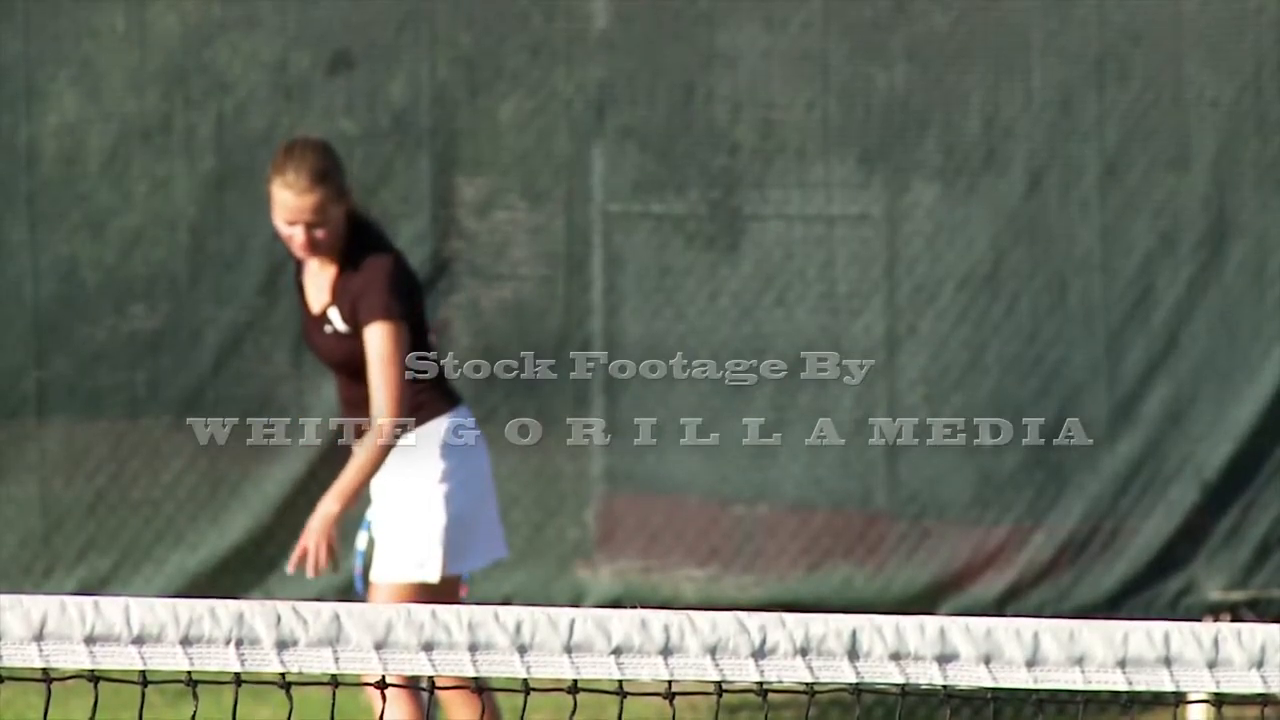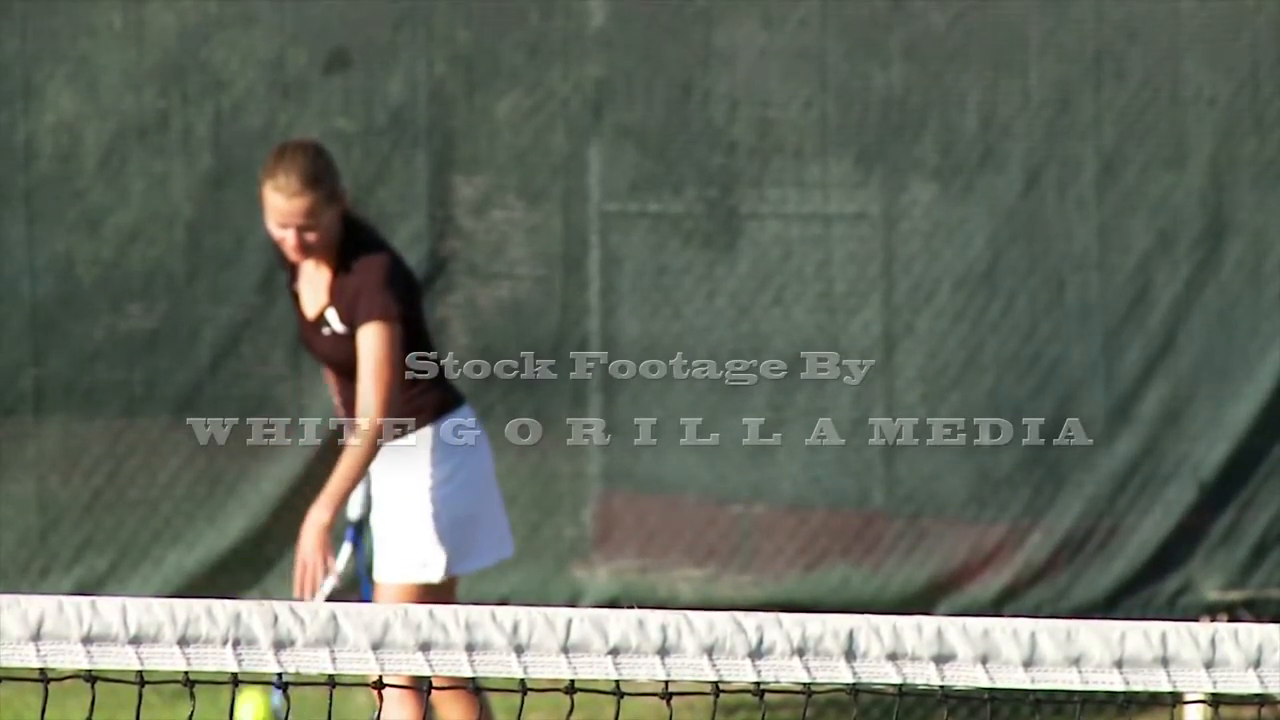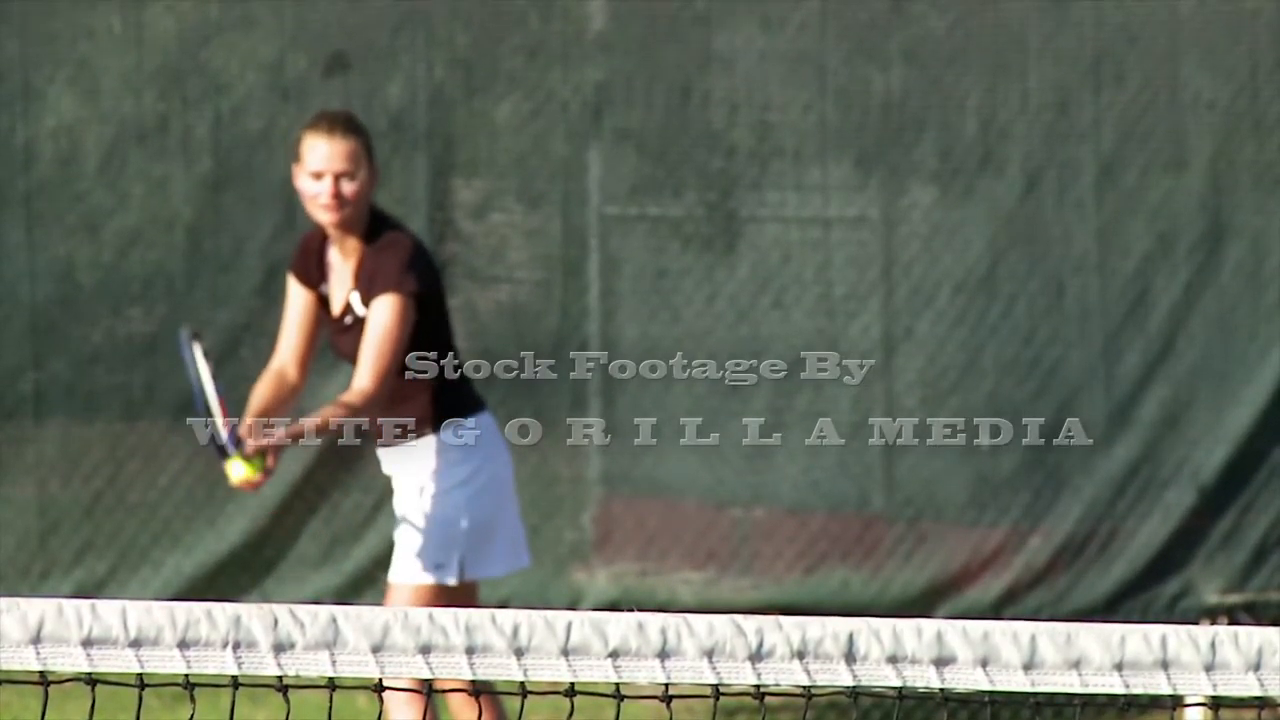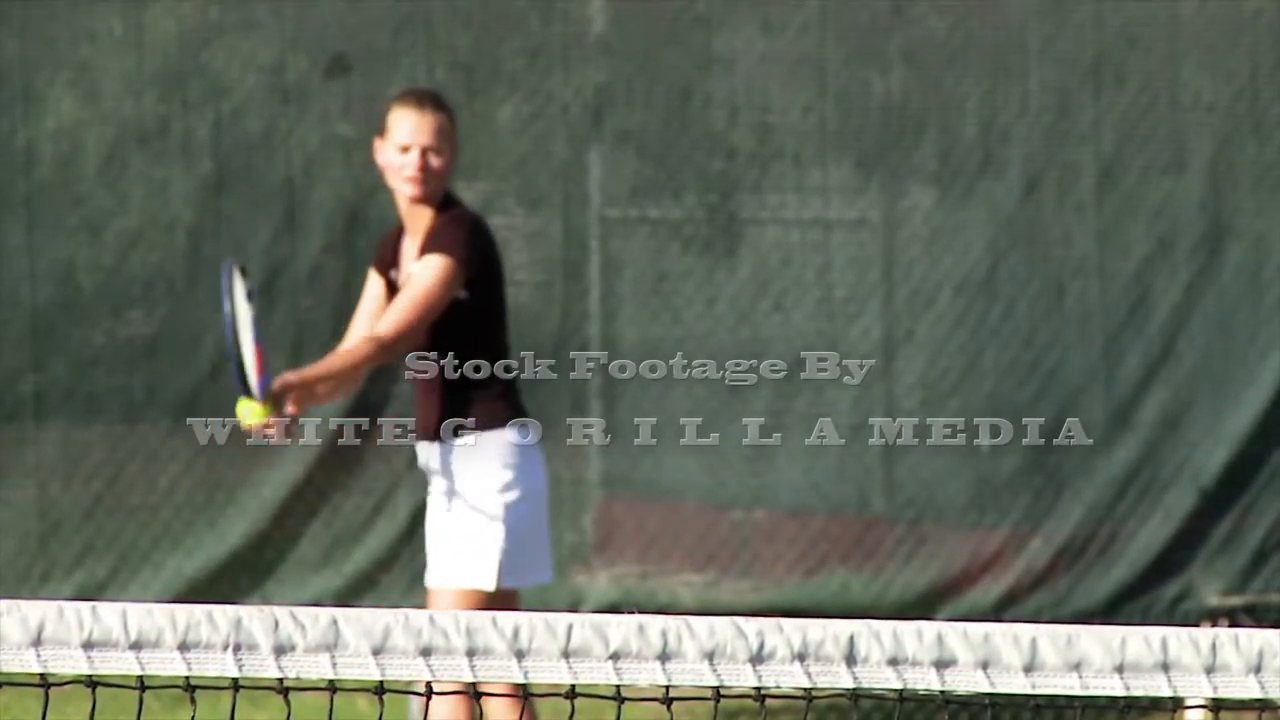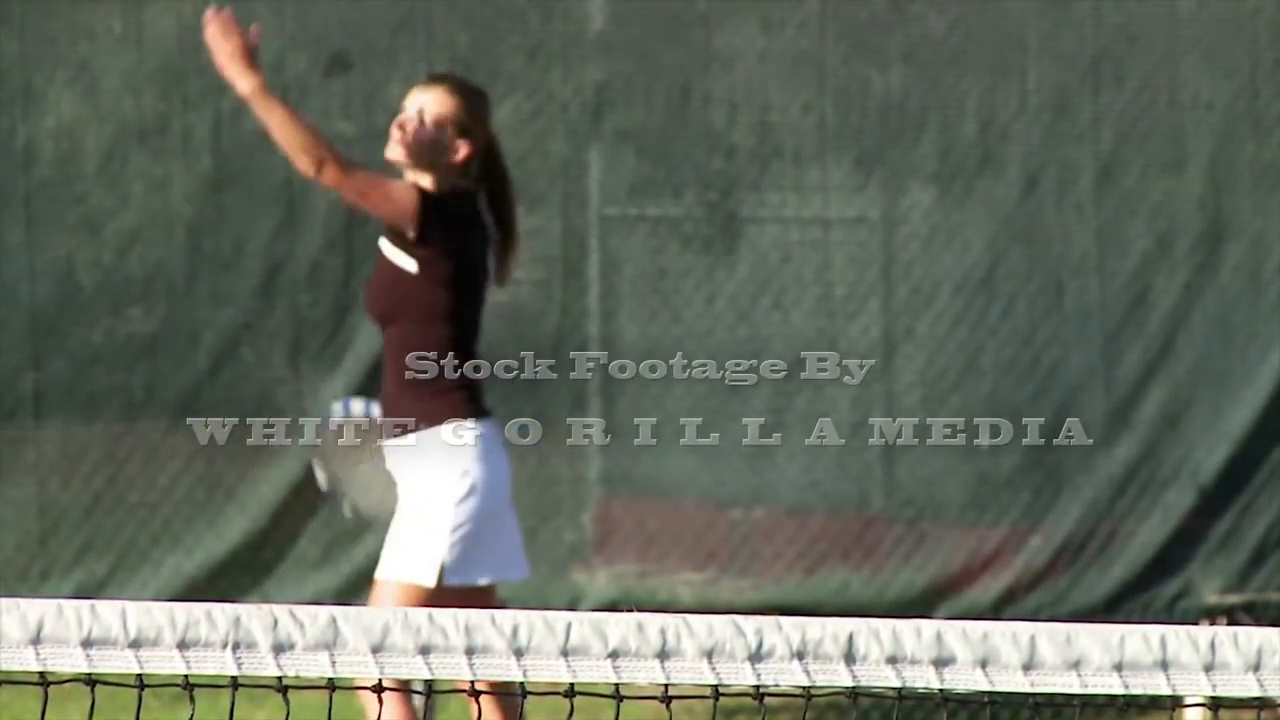
dt=1s
person 1, frame 1
left shoulder: (377, 275)
right shoulder: (306, 245)
left elbow: (388, 420)
left wrist: (328, 510)
left hip: (430, 453)
right hip: (398, 457)
person 1, frame 2
left shoulder: (374, 275)
right shoulder: (296, 253)
left elbow: (375, 419)
left wrist: (320, 518)
right wrist: (346, 430)
left hip: (431, 452)
right hip: (394, 456)
person 1, frame 3
left shoulder: (397, 259)
right shoulder: (313, 253)
left elbow: (367, 393)
right elbow: (287, 367)
left wrist: (290, 435)
right wrist: (248, 431)
left hip: (452, 455)
right hip: (416, 460)
person 1, frame 4
left shoulder: (460, 236)
right shoulder: (396, 245)
left elbow: (383, 343)
right elbow: (354, 354)
left wrist: (290, 382)
right wrist: (296, 393)
left hip: (487, 461)
right hip: (453, 464)
person 1, frame 5
left shoulder: (433, 213)
right shoulder: (445, 219)
left elbow: (325, 167)
left wrist: (250, 82)
left hip: (445, 460)
right hip: (441, 460)
